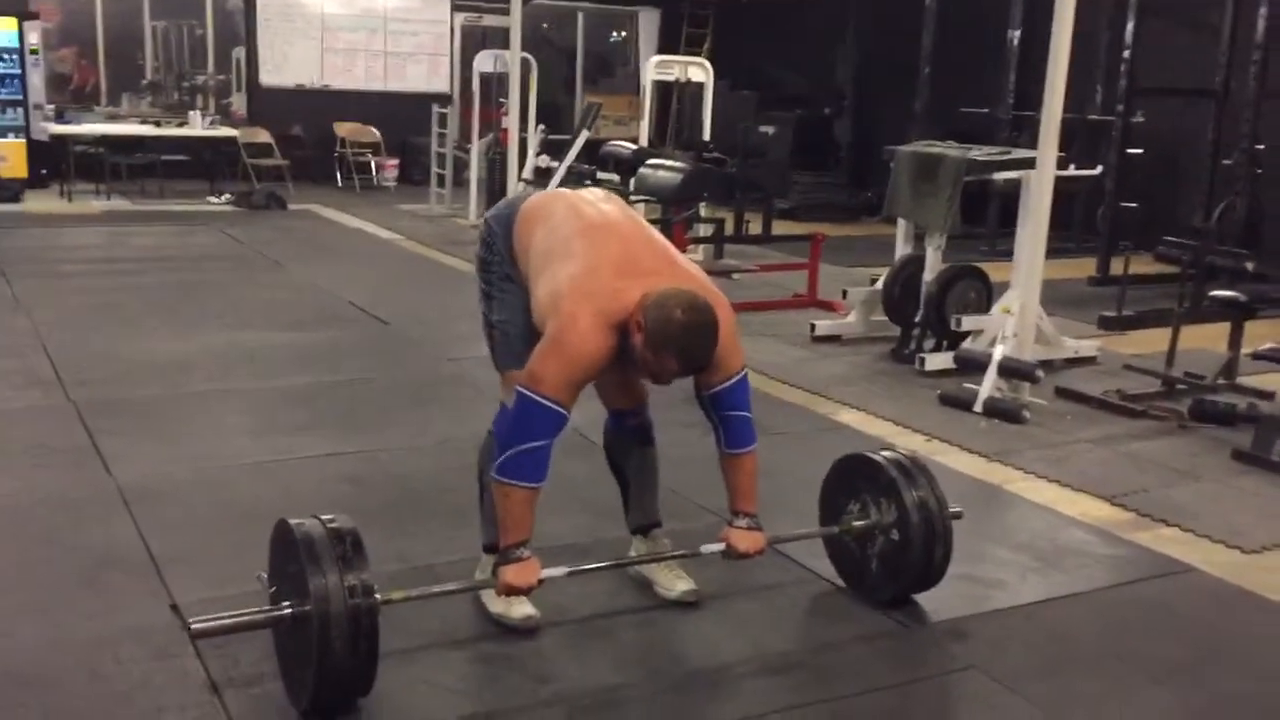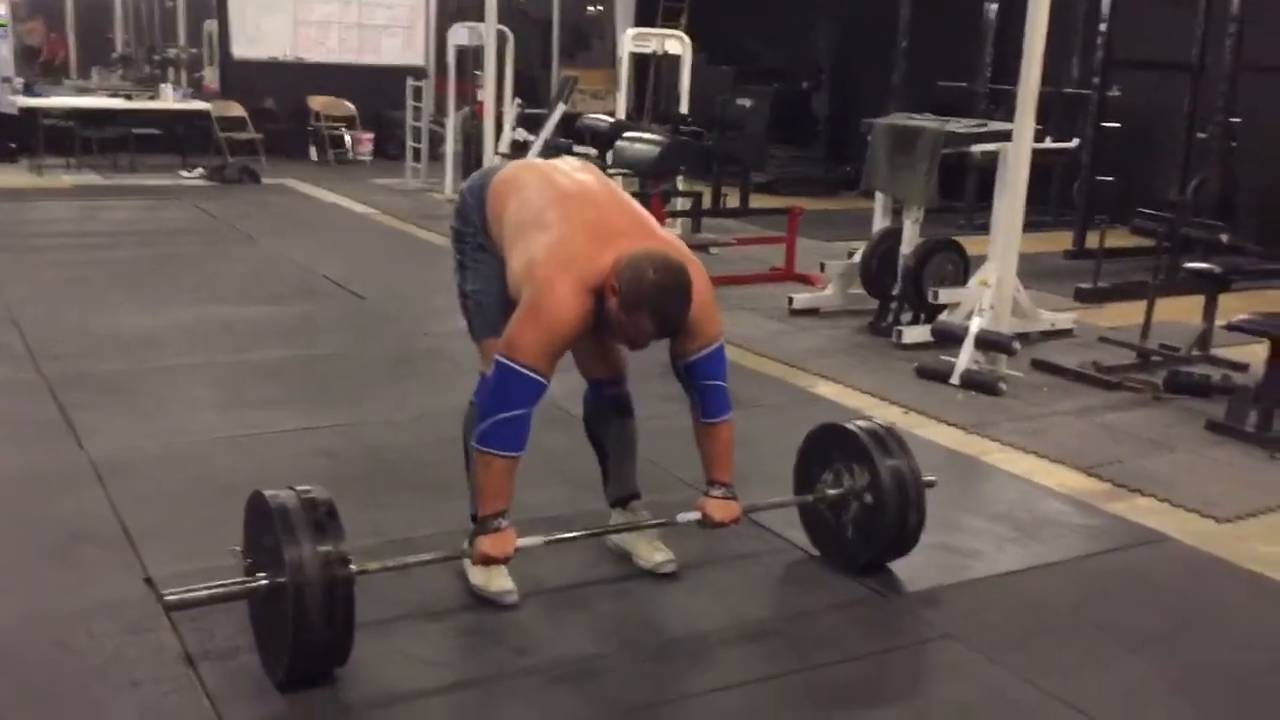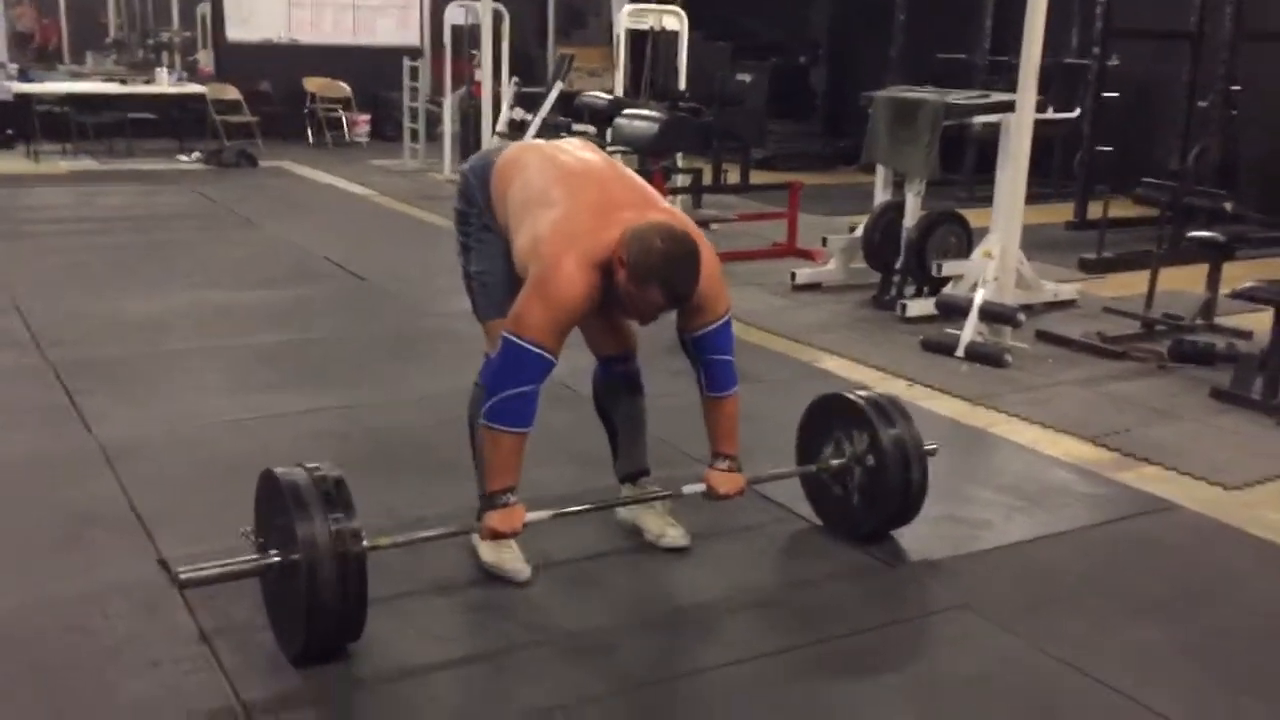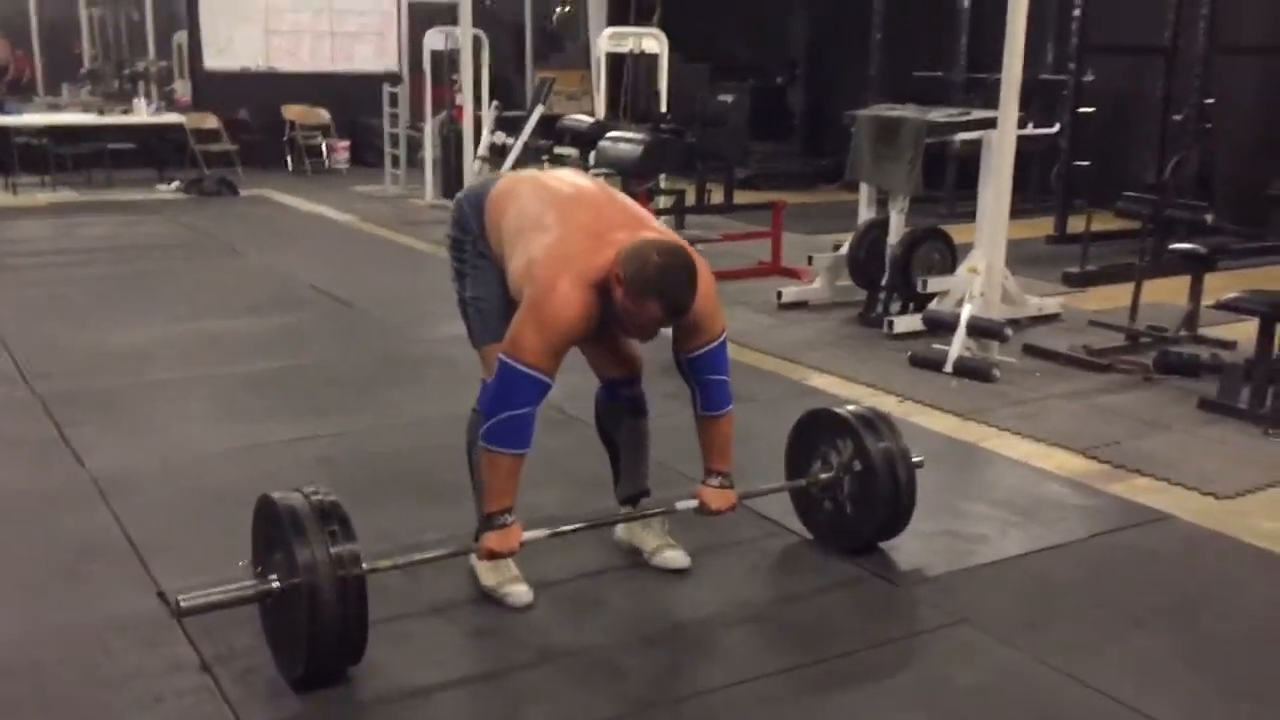
dt=0.2s
person 1, frame 1
left shoulder: (712, 317)
right shoulder: (585, 327)
left elbow: (733, 416)
right elbow: (527, 434)
left wrist: (745, 518)
right wrist: (517, 553)
right hip: (514, 239)
left knee: (629, 408)
right knee: (522, 407)
left ankle: (648, 541)
right ankle: (496, 558)
person 1, frame 2
left shoulder: (690, 286)
right shoulder: (561, 294)
left elbow: (708, 384)
right elbow: (507, 403)
left wrist: (720, 488)
right wrist: (494, 523)
right hip: (488, 210)
left knee: (608, 378)
right knee: (502, 377)
left ankle: (627, 514)
right ankle: (479, 531)
person 1, frame 3
left shoulder: (698, 263)
right shoulder: (568, 270)
left elbow: (715, 358)
right elbow: (515, 381)
left wrist: (725, 460)
right wrist: (502, 498)
right hip: (491, 193)
left knee: (619, 354)
right knee: (506, 359)
left ankle: (636, 489)
right ankle: (490, 516)
person 1, frame 4
left shoulder: (691, 281)
right shoulder: (564, 293)
left elbow: (710, 378)
right elbow: (512, 403)
left wrist: (719, 476)
right wrist: (500, 519)
right hip: (486, 225)
left knee: (623, 377)
right knee: (503, 387)
left ankle: (635, 512)
right ankle: (490, 544)
